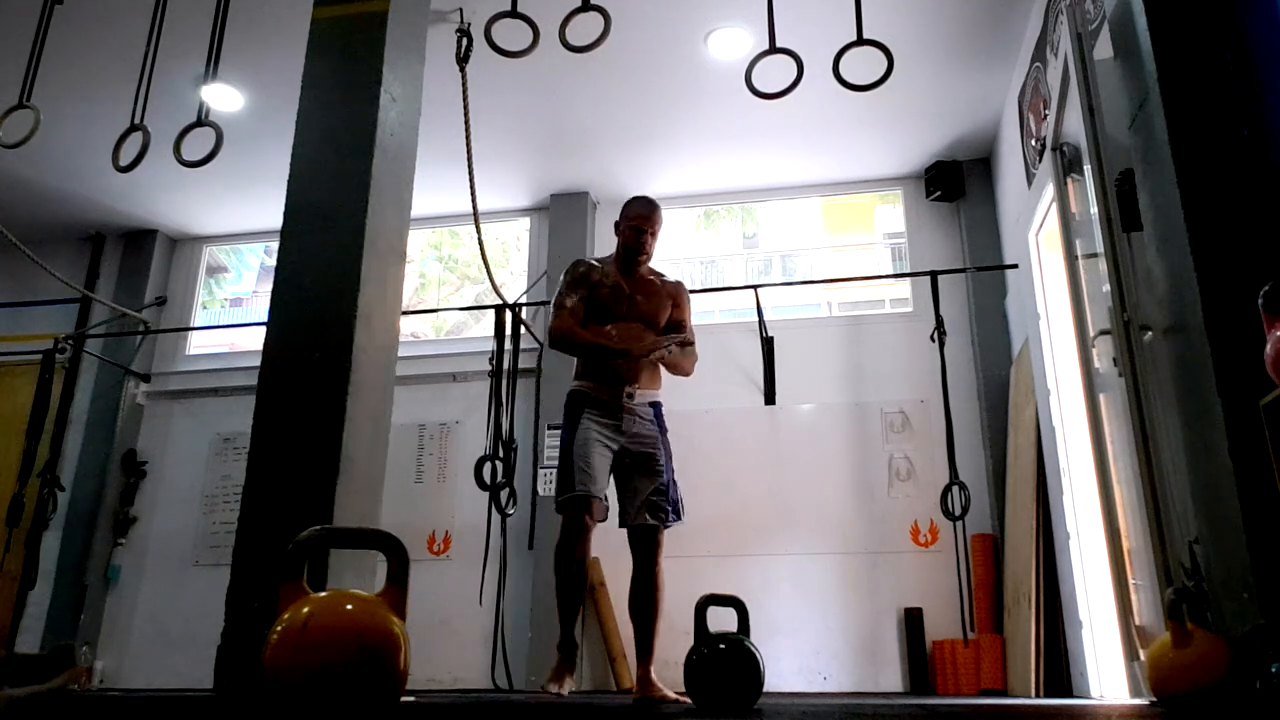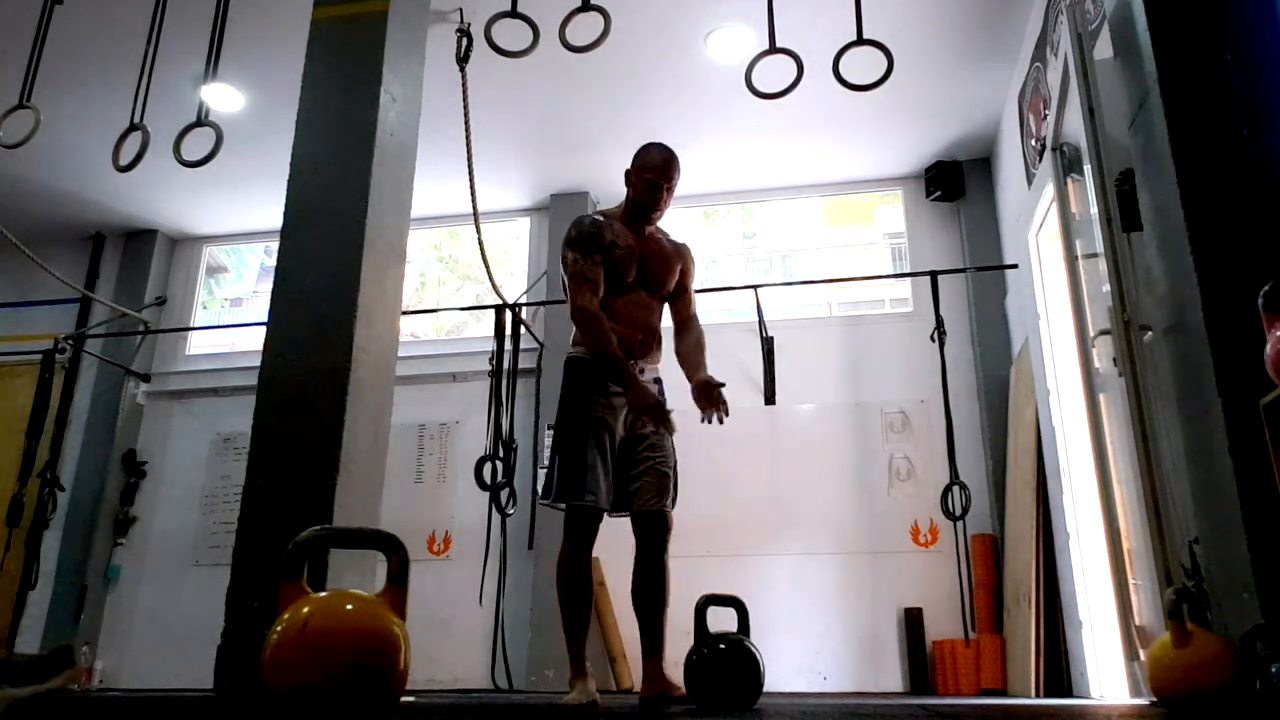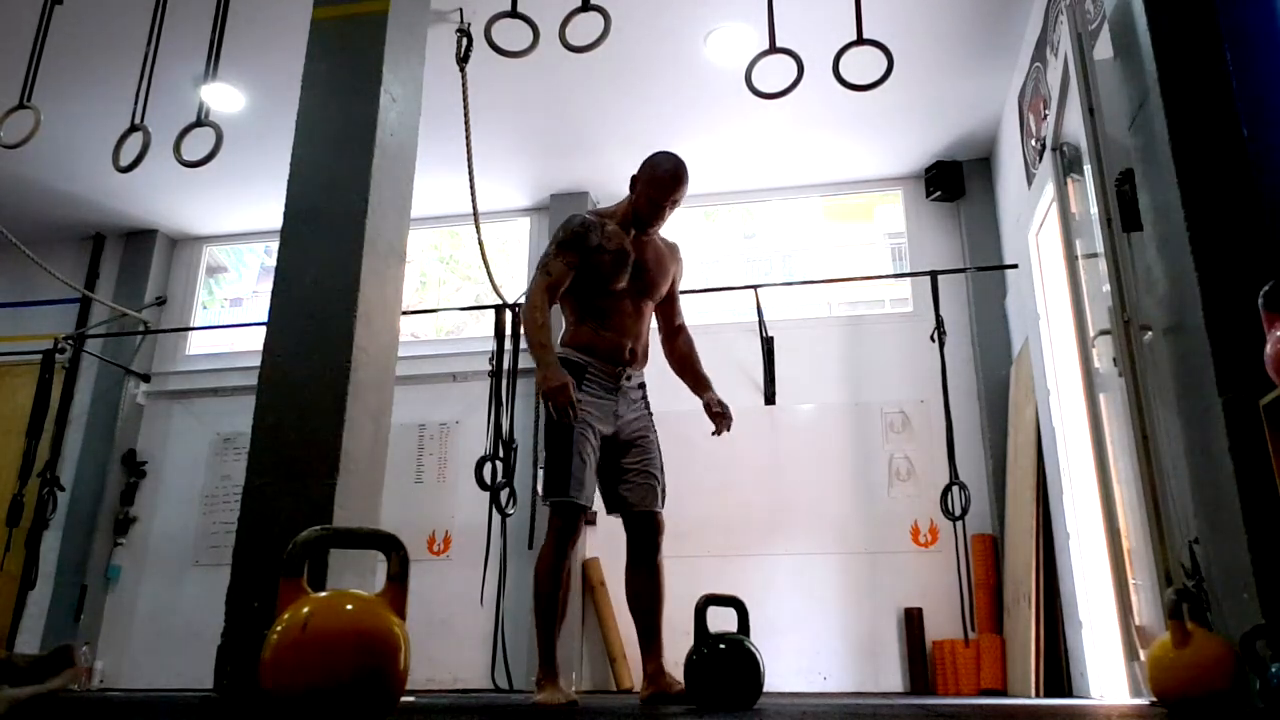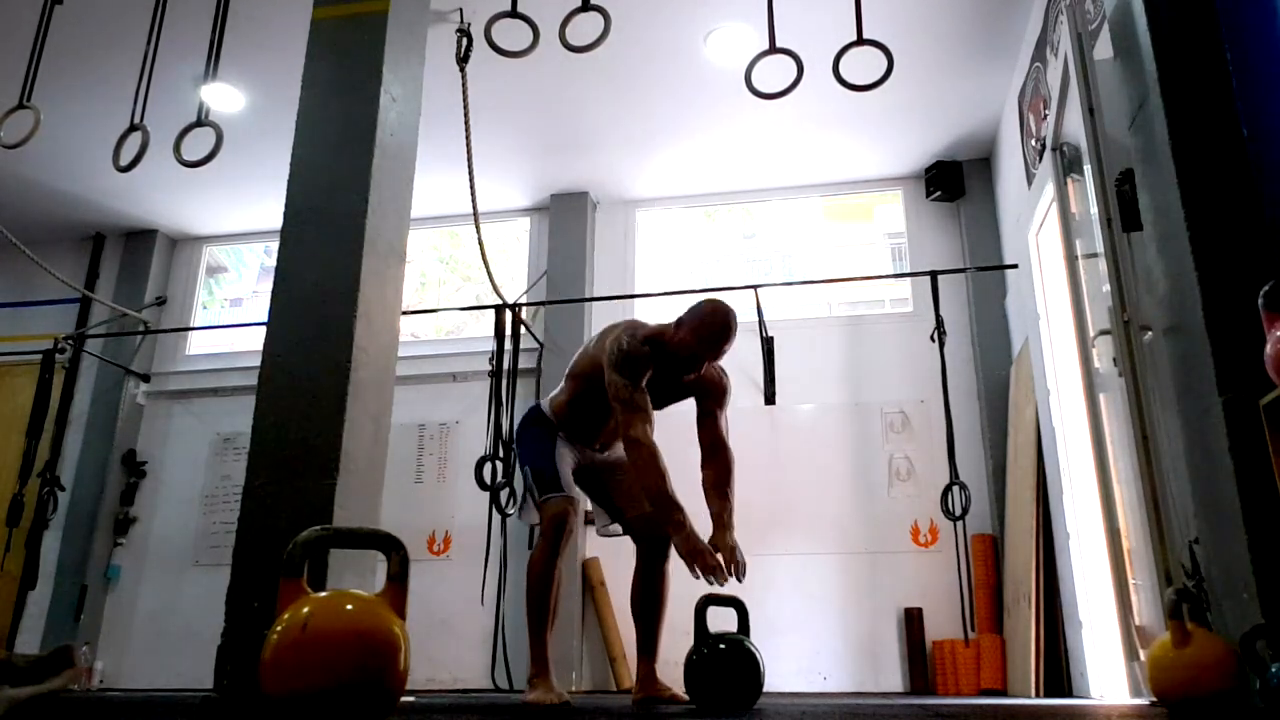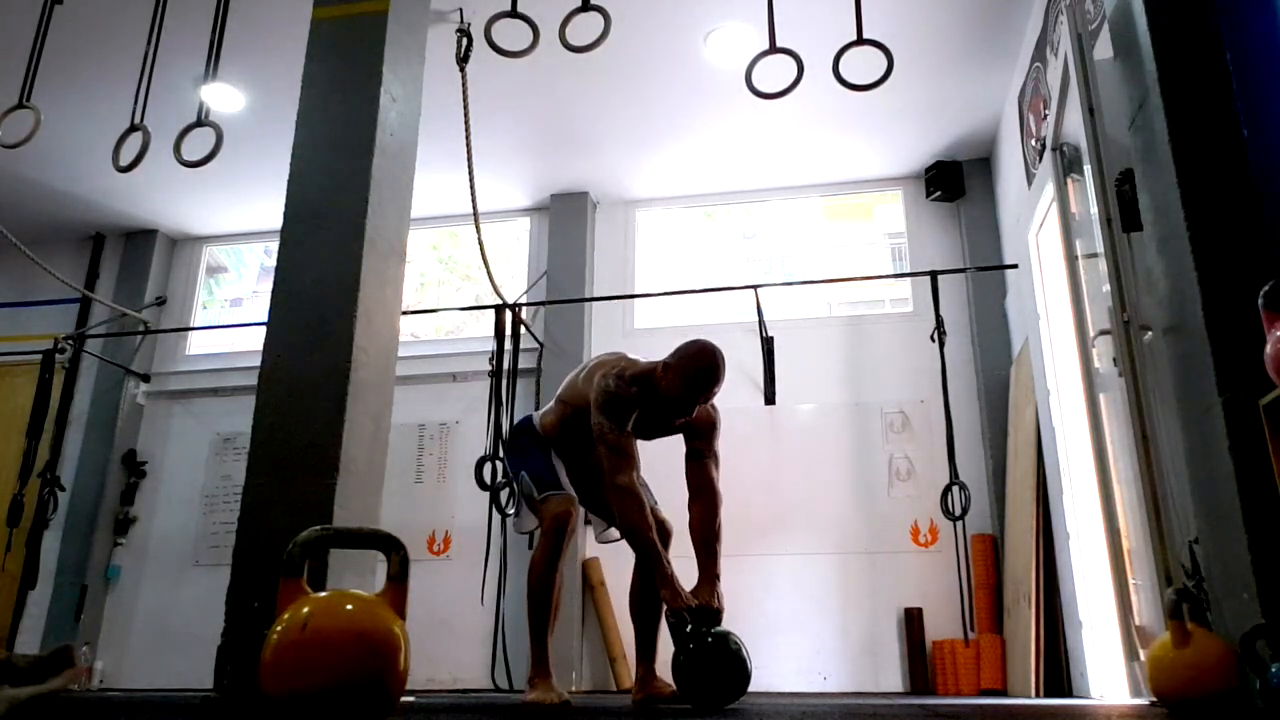
dt=1s
person 1, frame 1
left shoulder: (671, 291)
right shoulder: (586, 274)
left elbow: (687, 362)
right elbow: (559, 333)
left wrist: (668, 350)
right wrist: (623, 348)
left hip: (646, 414)
right hip: (593, 404)
left knee: (650, 542)
right knee: (580, 516)
left ankle: (646, 676)
right ankle: (567, 648)
person 1, frame 2
left shoulder: (677, 252)
right shoulder: (591, 232)
left elbow: (687, 322)
right elbow: (586, 310)
left wrist: (698, 376)
right wrist: (631, 382)
left hip: (650, 390)
right hip: (595, 379)
left knee: (656, 527)
right knee: (583, 522)
left ankle: (654, 673)
right ankle: (579, 674)
person 1, frame 3
left shoulder: (668, 255)
right shoulder: (584, 230)
left elbow: (673, 331)
right elbow: (539, 299)
left wrist: (705, 391)
right wrist: (547, 365)
left hip: (633, 395)
right hip: (581, 384)
left knee: (648, 529)
right knee: (566, 523)
left ankle: (654, 673)
right ankle: (548, 675)
person 1, frame 4
left shoulder: (711, 381)
right shoulder: (631, 346)
left elbow: (716, 454)
right elbow: (639, 442)
left wrist: (724, 530)
right wrist: (681, 528)
left hip: (605, 447)
right hip: (550, 430)
left knee: (655, 536)
right knee: (561, 519)
left ankle: (647, 677)
right ankle: (539, 675)
person 1, frame 5
left shoulder: (702, 417)
right shoulder: (618, 385)
left elbow: (705, 497)
right elbow: (623, 486)
left wrist: (710, 581)
right wrist: (668, 581)
left hip: (595, 458)
right hip: (539, 443)
left knee: (658, 531)
right knee: (561, 515)
left ankle: (645, 676)
right ankle: (539, 675)
